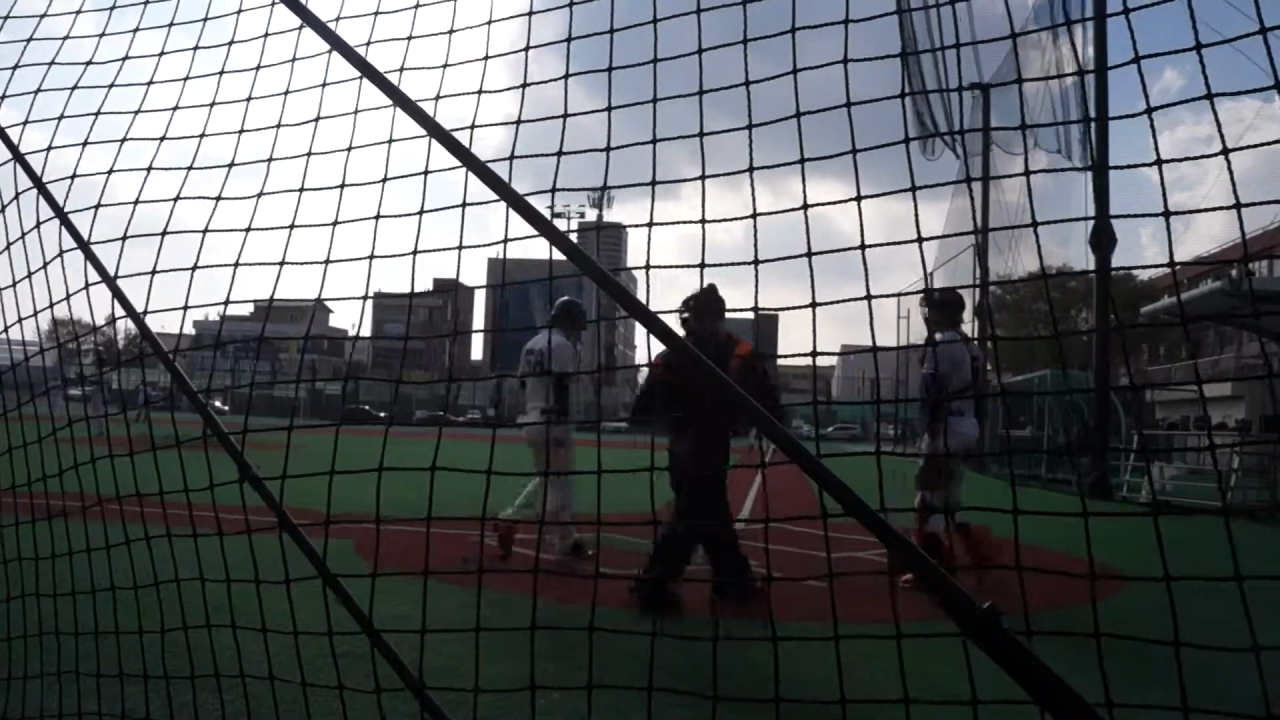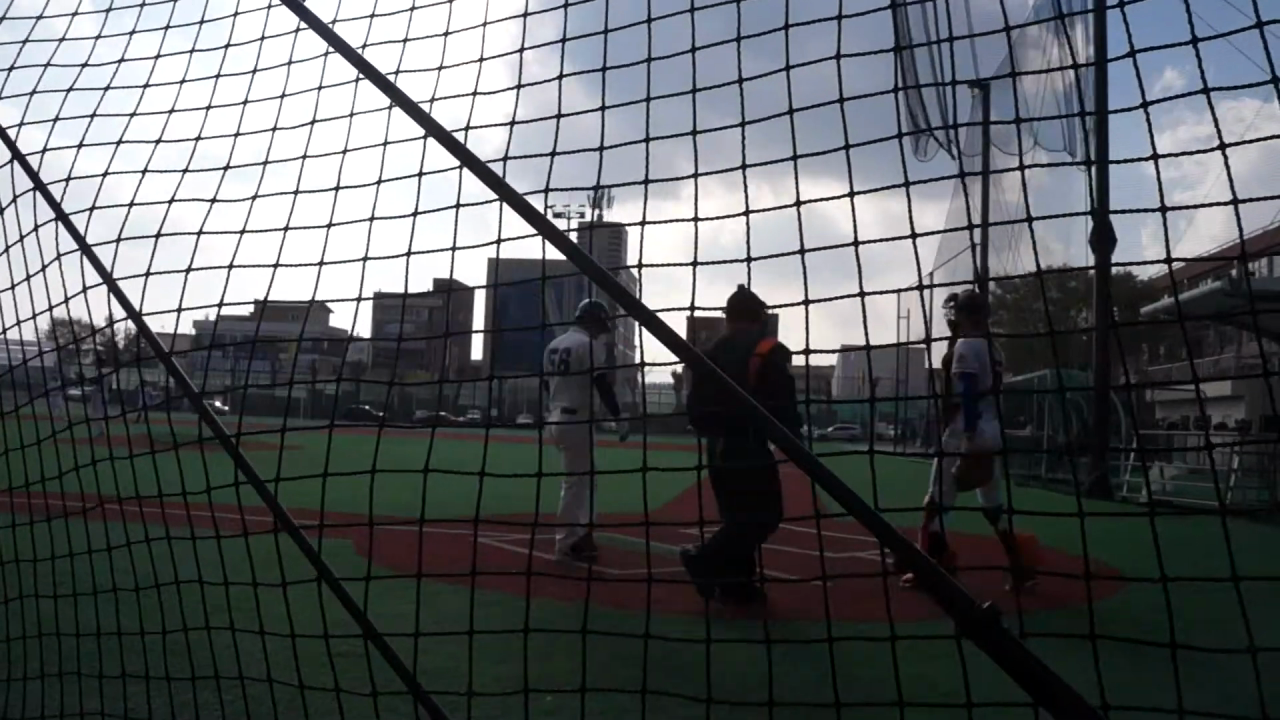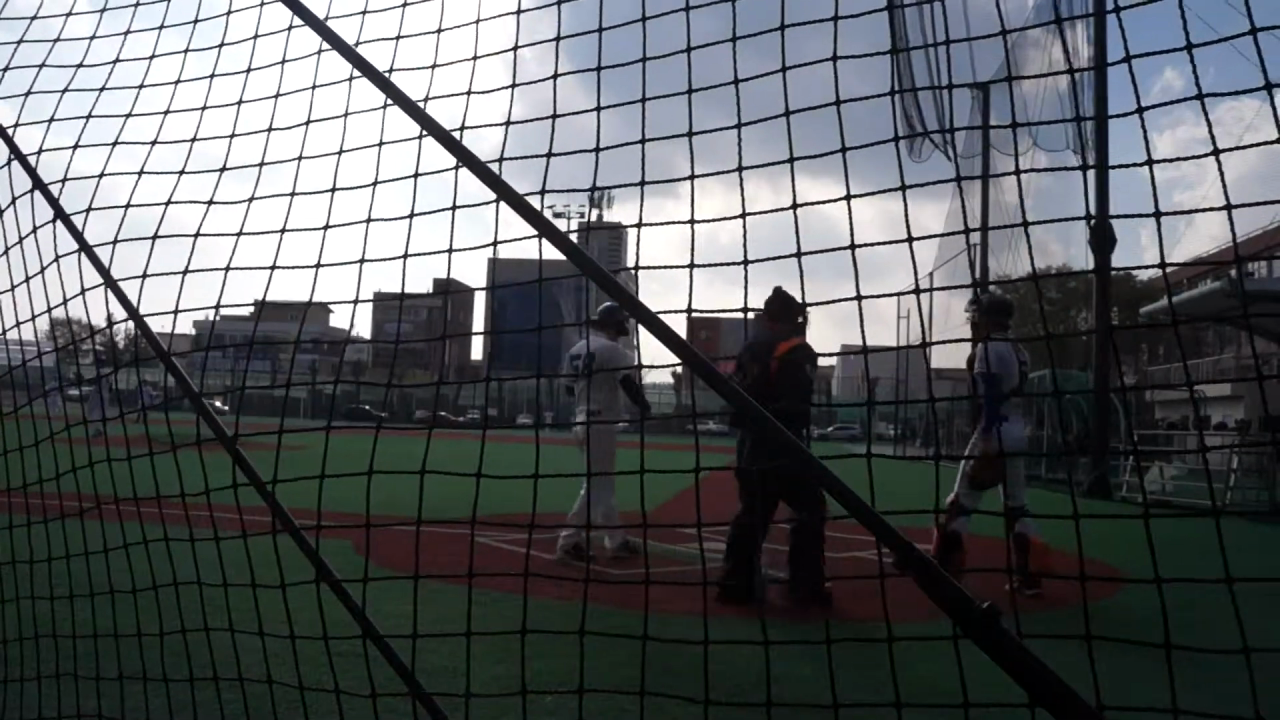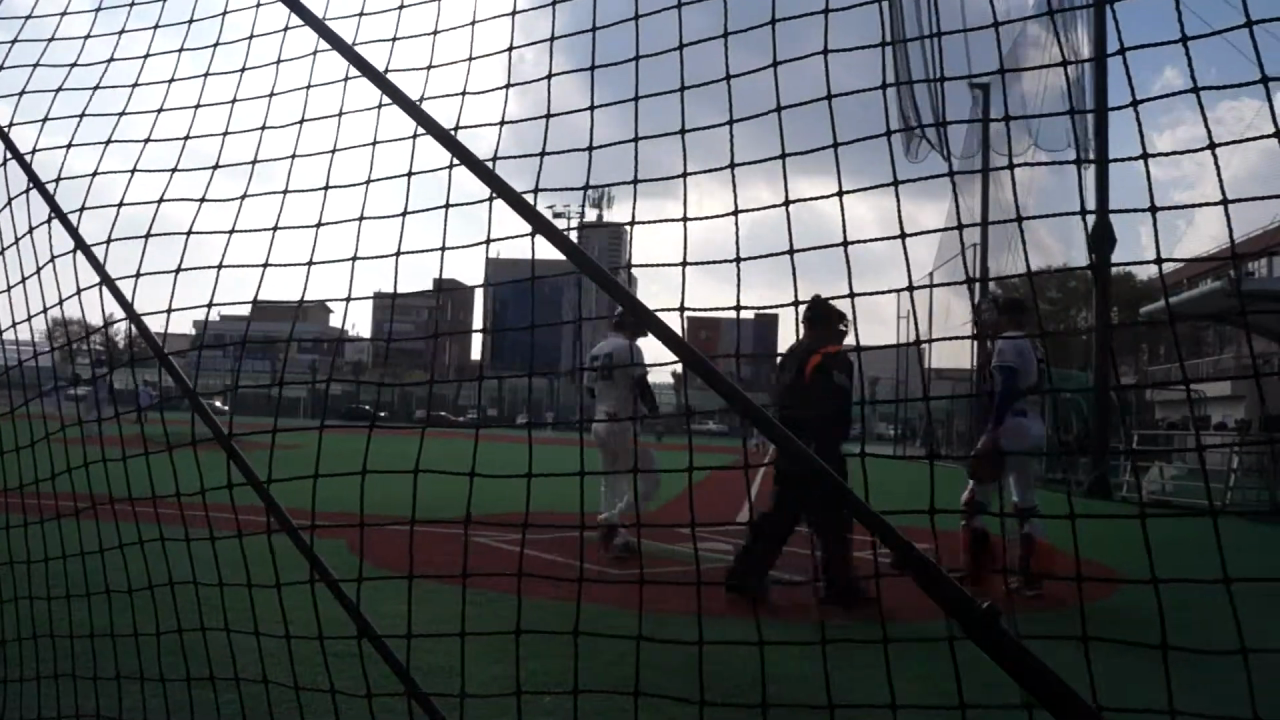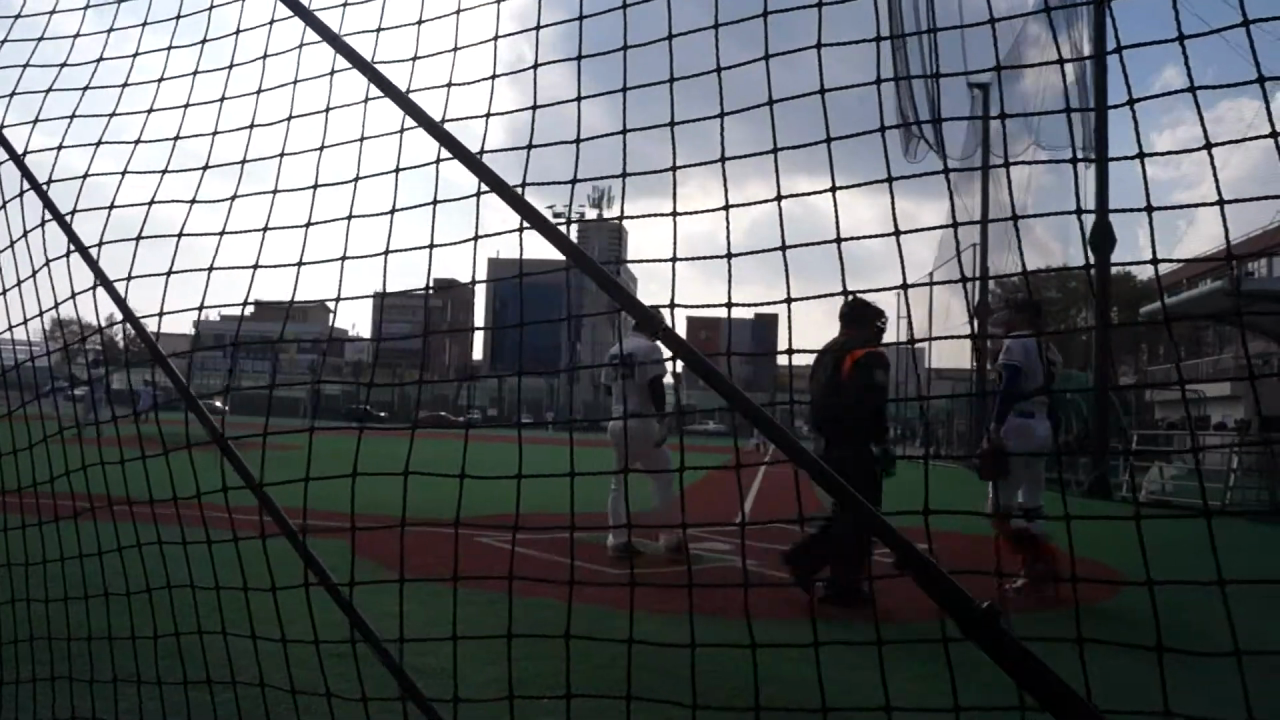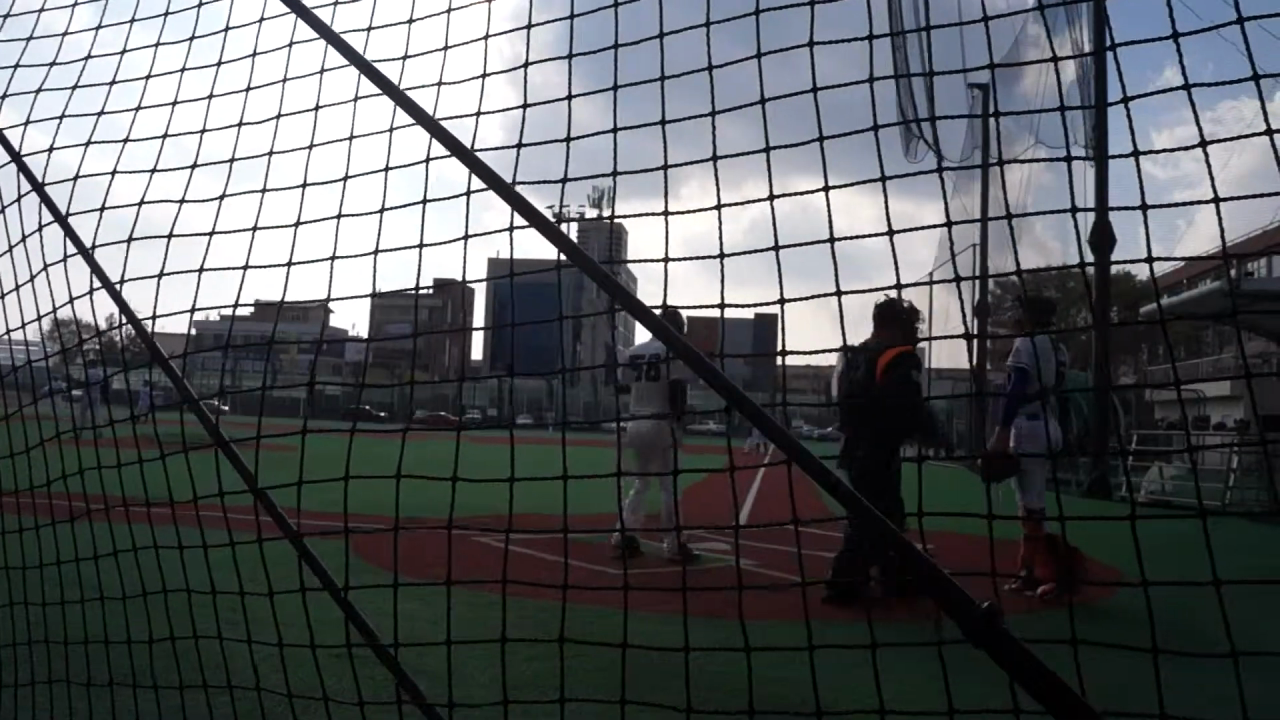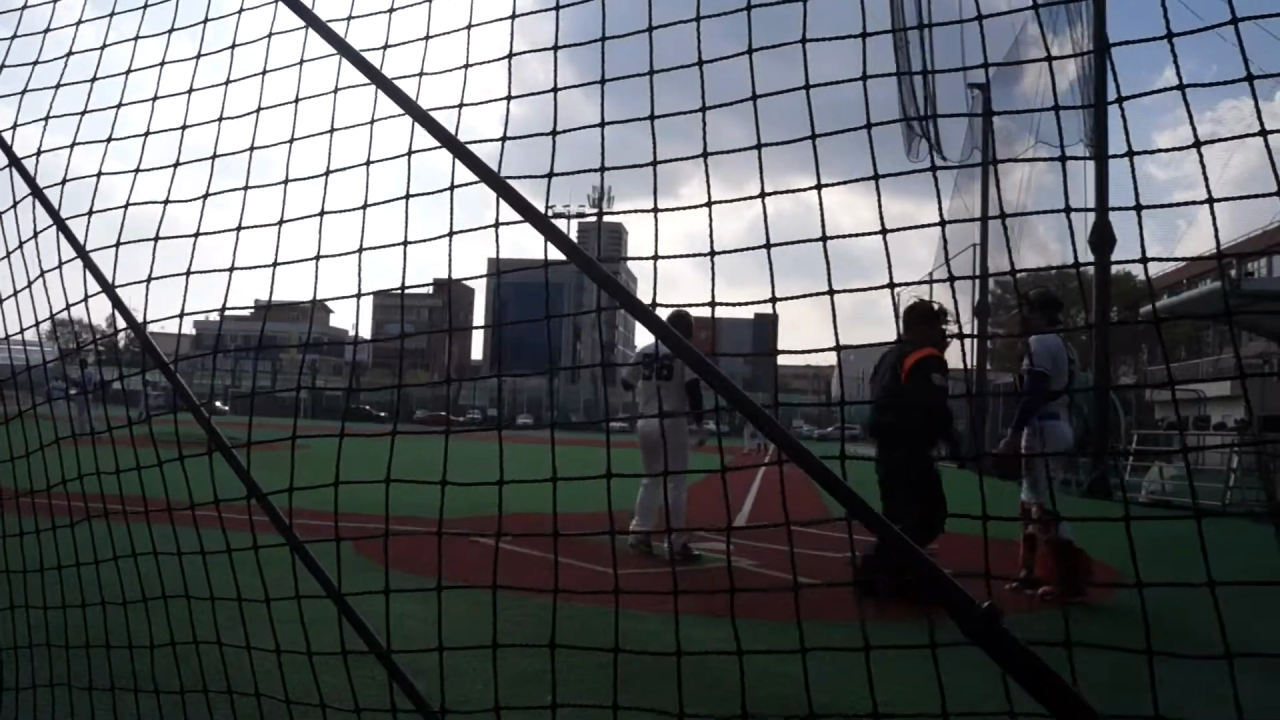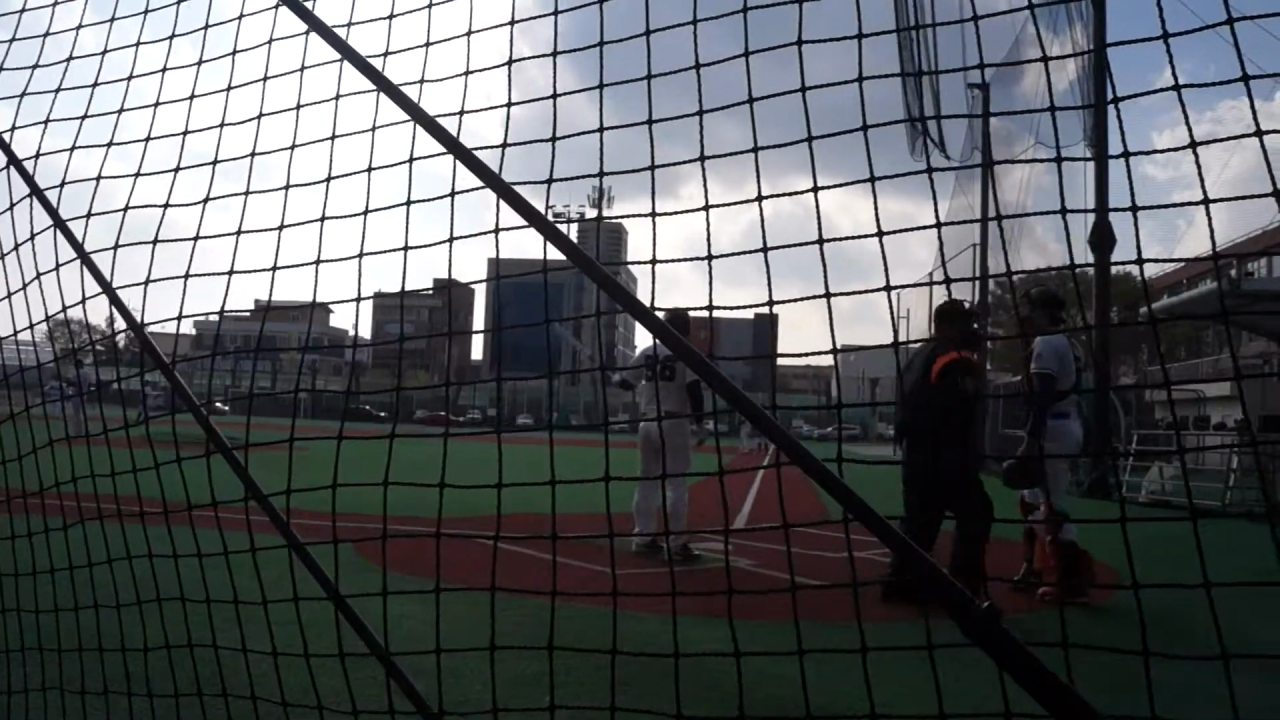
dt=0.2s
person 1, frame 1
left shoulder: (671, 355)
right shoulder: (740, 354)
left elbow: (646, 405)
right elbow: (764, 400)
left hip: (680, 447)
right hip: (710, 446)
left knee: (713, 515)
right knee: (691, 521)
left ankle: (734, 581)
right ankle: (654, 584)
person 1, frame 2
left shoulder: (710, 353)
right shoulder: (770, 351)
left elbow: (694, 407)
right elbow: (783, 403)
right wrist: (795, 436)
left hip: (718, 447)
right hip: (751, 447)
left knee: (735, 515)
right knee: (764, 513)
left ankle: (735, 582)
right ankle: (705, 561)
person 1, frame 3
left shoulder: (747, 352)
right shoulder: (796, 350)
right elbow: (800, 402)
right wrist: (797, 435)
left hip: (749, 446)
right hip: (781, 446)
left knee: (751, 517)
right knee: (809, 512)
left ankle: (736, 584)
right ankle: (805, 584)
person 1, frame 4
left shoulder: (789, 358)
right shoulder: (832, 358)
right elbow: (833, 411)
right wrist: (827, 442)
left hip: (787, 451)
right hip: (819, 452)
left knee: (779, 518)
right knee: (835, 520)
left ankle: (745, 575)
right ankle: (840, 587)
person 1, frame 5
left shoulder: (827, 355)
right shoulder: (868, 357)
right elbow: (871, 410)
right wrist: (882, 445)
left hip: (827, 447)
right hip: (854, 451)
left knee: (845, 516)
right knee: (857, 520)
left ankle: (804, 558)
right ankle: (843, 587)
person 1, frame 6
left shoulder: (855, 355)
right shoulder: (900, 357)
right elbow: (910, 408)
right wrist: (934, 435)
left hip: (855, 447)
right hip: (878, 450)
left knee: (888, 515)
left ankle: (897, 579)
right ankle: (844, 584)
person 1, frame 7
left shoulder: (889, 358)
right shoulder: (927, 360)
right elbow: (934, 411)
right wrist: (953, 440)
left hip: (888, 451)
right hip: (912, 453)
left knee: (906, 518)
right knee: (930, 515)
left ankle: (891, 577)
right ankle: (877, 570)
person 1, frame 8
left shoulder: (918, 358)
right shoulder: (958, 361)
left elbow: (907, 408)
right elbow: (959, 414)
right wrist: (971, 450)
left hip: (914, 452)
right hip: (944, 455)
left knee: (917, 522)
right knee: (975, 515)
left ankle: (902, 583)
right ankle: (964, 584)
person 2, frame 1
left shoulder: (939, 343)
right shoulder: (970, 346)
left elbow: (935, 396)
right elbow: (976, 392)
left wrist: (933, 440)
left hip: (947, 426)
right hip: (968, 426)
left knee: (929, 502)
right knee: (949, 500)
right ankle: (980, 556)
person 2, frame 2
left shoulder: (964, 347)
right shoulder: (991, 348)
left elbow: (968, 395)
left wrist: (969, 437)
left hip: (967, 429)
right hip: (991, 430)
left knee: (938, 502)
right knee: (993, 504)
right ankle: (1021, 569)
person 2, frame 3
left shoulder: (988, 347)
right shoulder: (1017, 350)
left elbow: (991, 396)
left wrist: (986, 440)
left hip: (997, 430)
right hip: (1017, 429)
left knee: (961, 502)
right knee: (1017, 505)
left ankle: (942, 570)
right ankle: (1027, 575)
person 2, frame 4
left shoulder: (1007, 343)
right shoulder: (1034, 348)
left elbow: (1004, 390)
right elbow: (1029, 390)
left wrist: (991, 432)
left hip: (1012, 426)
right hip: (1035, 427)
left knee: (976, 499)
right knee: (1027, 503)
left ankle: (978, 570)
right ankle: (1028, 575)
person 2, frame 5
left shoulder: (1017, 343)
right shoulder: (1049, 350)
left elbow: (1007, 388)
right elbow: (1049, 393)
left wrist: (993, 429)
right wrist: (1048, 437)
left hip: (1018, 425)
right hip: (1043, 427)
left knee: (1001, 507)
right knee: (1031, 505)
left ankle: (1038, 567)
right ankle: (1031, 572)
person 2, frame 6
left shoulder: (1027, 343)
right shoulder: (1057, 349)
left elbow: (1017, 391)
right elbow: (1059, 395)
left wrist: (1000, 432)
right wrist: (1056, 440)
left hip: (1028, 427)
right hip: (1050, 428)
left knee: (1031, 507)
right knee: (1032, 505)
left ankle: (1063, 575)
right ankle: (1030, 573)
person 2, frame 7
left shoulder: (1039, 342)
right shoulder: (1063, 345)
left elbow: (1033, 395)
left wrist: (1012, 435)
left hip: (1043, 428)
right hip: (1060, 426)
left knee: (1043, 509)
right knee: (1030, 504)
left ankle: (1070, 581)
right ankle: (1030, 573)
person 2, frame 8
left shoulder: (1044, 344)
right shoulder: (1066, 344)
left elbow: (1043, 397)
left wrist: (1030, 440)
left hip: (1054, 428)
right hip: (1069, 425)
left knee: (1053, 508)
right knee: (1032, 499)
left ankle: (1071, 583)
right ankle: (1031, 570)
person 3, frame 1
left shoulder: (531, 344)
right shoulder: (562, 345)
right elbow: (561, 388)
right wrist: (565, 425)
left hip: (531, 420)
right hip: (553, 422)
left knee: (544, 479)
right knee: (562, 483)
left ankle: (509, 520)
right ankle: (564, 543)
person 3, frame 2
left shoulder: (554, 345)
right shoulder: (589, 345)
left elbow: (547, 383)
right elbow: (602, 384)
right wrist: (619, 419)
left hip: (556, 420)
right hip: (577, 421)
left knee: (582, 481)
right knee: (574, 484)
left ankle: (581, 534)
right ankle: (566, 542)
person 3, frame 3
left shoulder: (575, 350)
right shoulder: (611, 349)
left elbow: (570, 389)
right elbow: (629, 385)
right wrist: (647, 412)
left hip: (581, 423)
right hip: (601, 425)
left knee: (603, 485)
right knee: (595, 488)
left ankle: (615, 540)
right ankle: (570, 541)
person 3, frame 4
left shoulder: (595, 351)
right shoulder: (628, 347)
right elbow: (641, 386)
right wrist: (655, 416)
left hip: (600, 424)
right hip: (622, 424)
left knee: (611, 483)
right knee: (648, 479)
left ankle: (615, 539)
right ankle: (612, 522)
person 3, frame 5
left shoulder: (614, 351)
right shoulder: (649, 348)
right elbow: (655, 387)
right wrist: (662, 422)
left hip: (616, 424)
right hip: (642, 423)
left knee: (619, 484)
right knee: (664, 482)
left ankle: (618, 541)
right ankle: (671, 540)
person 3, frame 6
left shoulder: (633, 352)
right shoulder: (673, 352)
left elbow: (622, 388)
right elbow: (678, 390)
right wrist: (677, 426)
left hip: (635, 425)
right hip: (661, 424)
left knee: (641, 481)
right knee: (668, 485)
left ankle: (624, 533)
right ankle: (673, 544)
person 3, frame 7
left shoulder: (645, 352)
left elbow: (627, 383)
right elbow: (693, 389)
right wrist: (699, 424)
left hip: (645, 423)
right hip: (672, 423)
left knee: (651, 479)
right knee: (675, 483)
left ankle: (640, 533)
right ankle: (676, 544)
person 3, frame 8
left shoulder: (646, 353)
left elbow: (627, 383)
right elbow: (694, 391)
left wrist: (617, 381)
right wrist: (699, 424)
left hip: (647, 424)
right hip: (674, 424)
left knee: (647, 482)
right knee: (676, 484)
left ankle: (644, 537)
right ankle: (677, 543)
